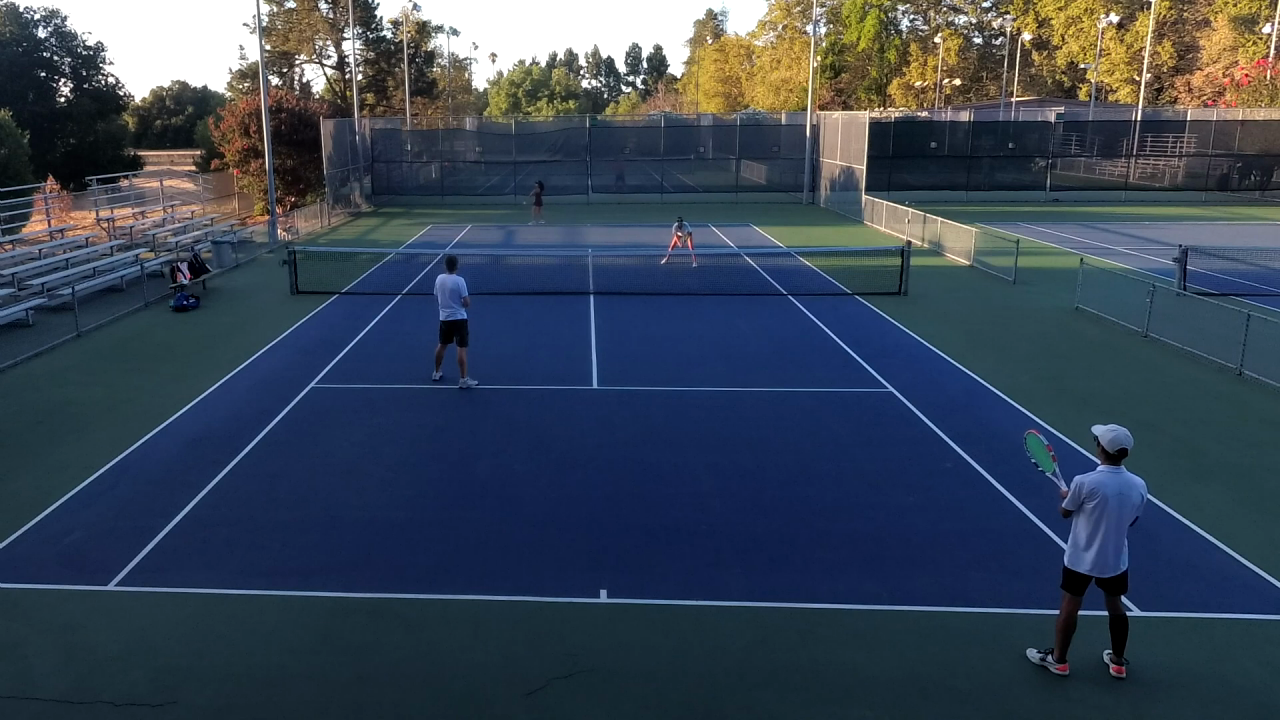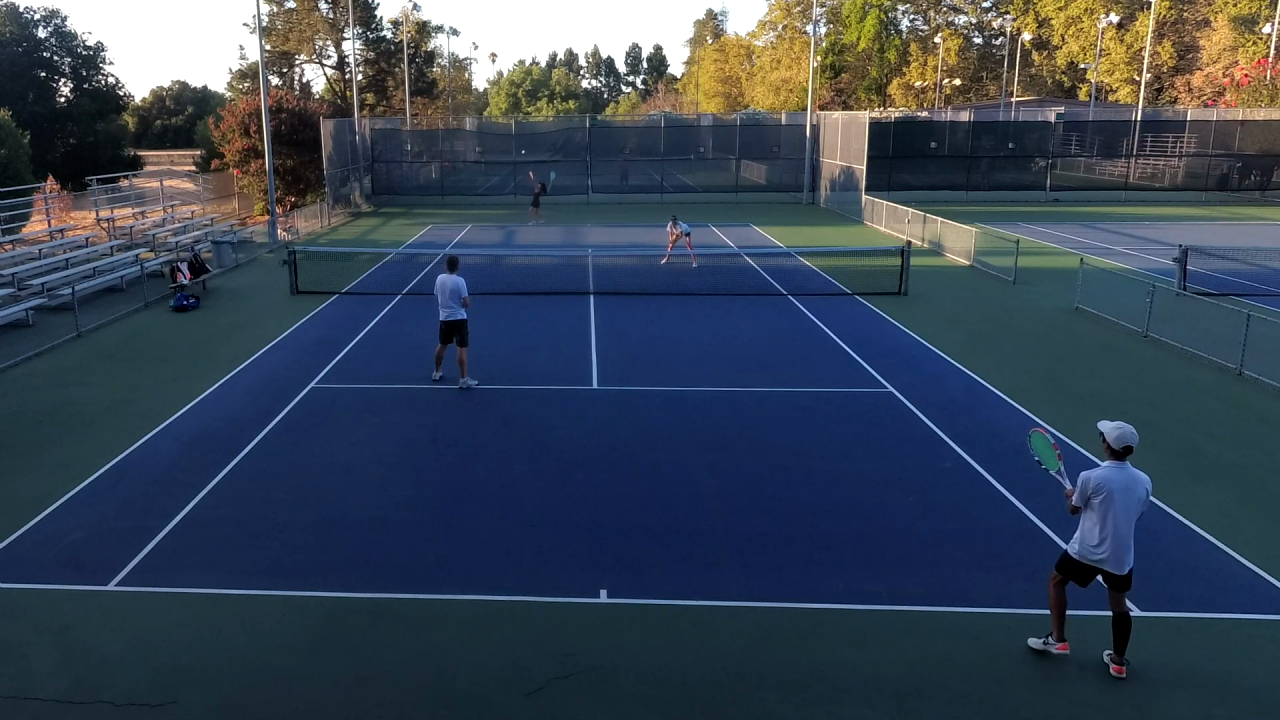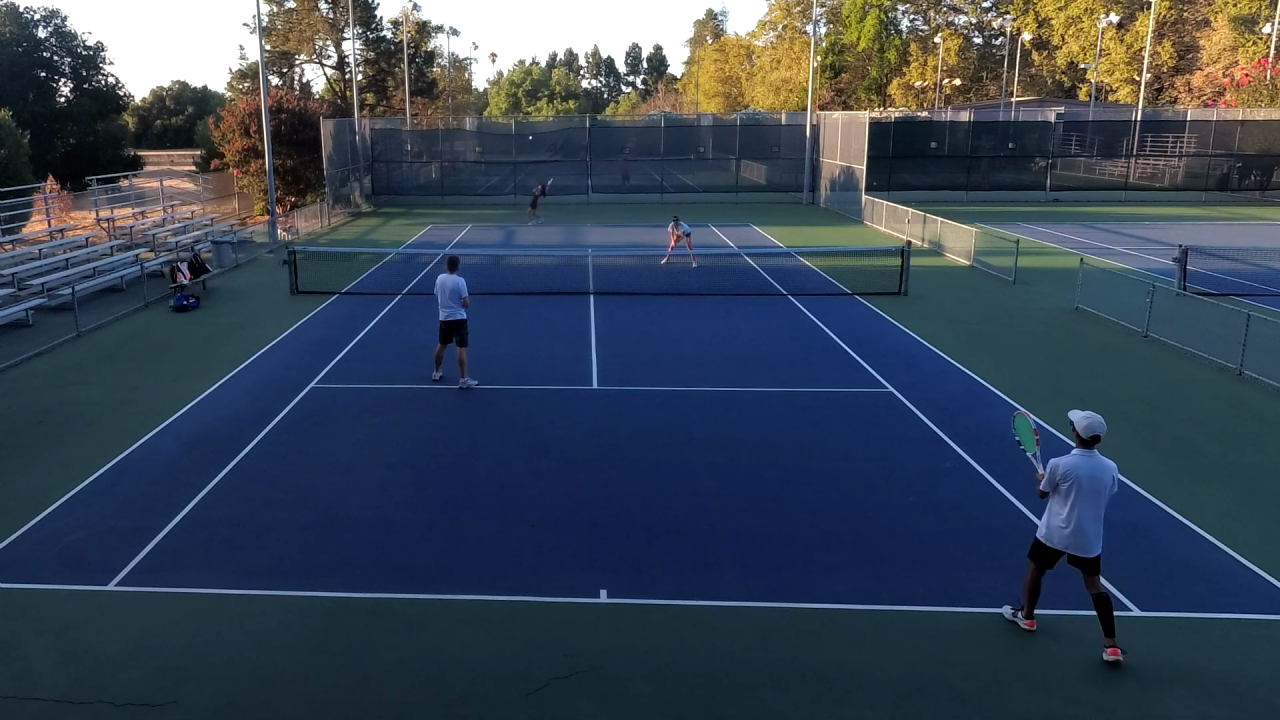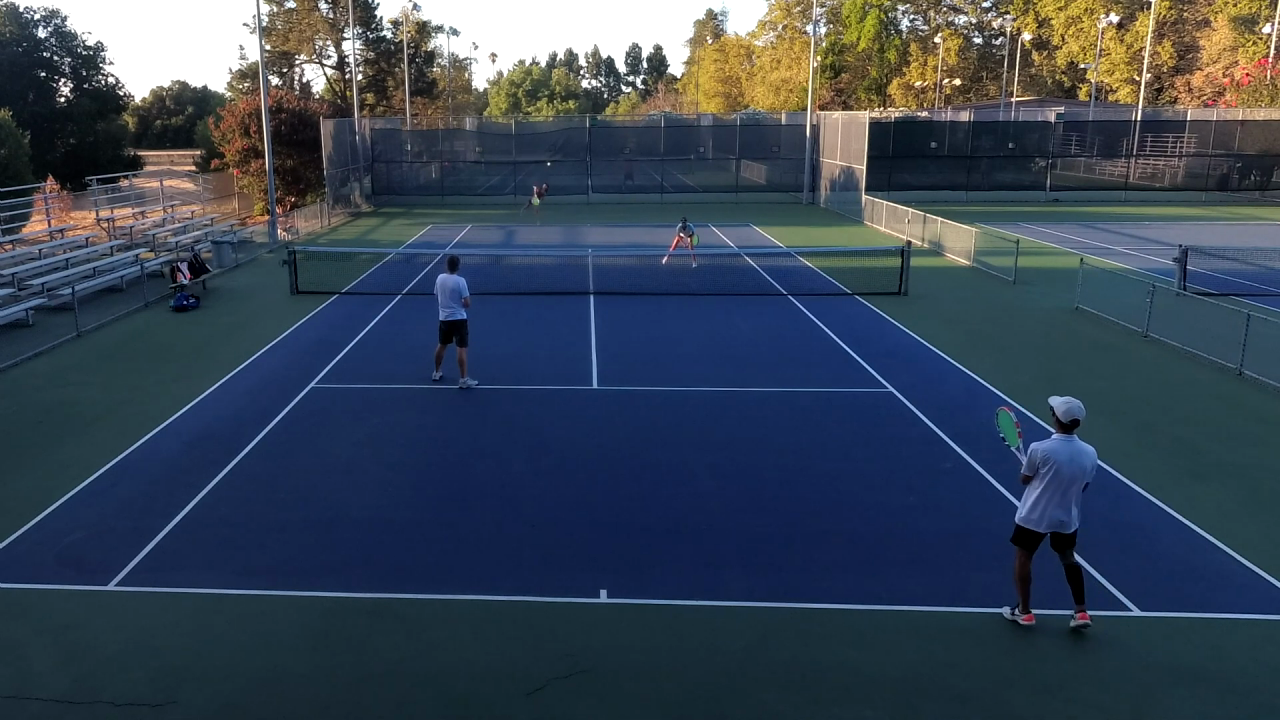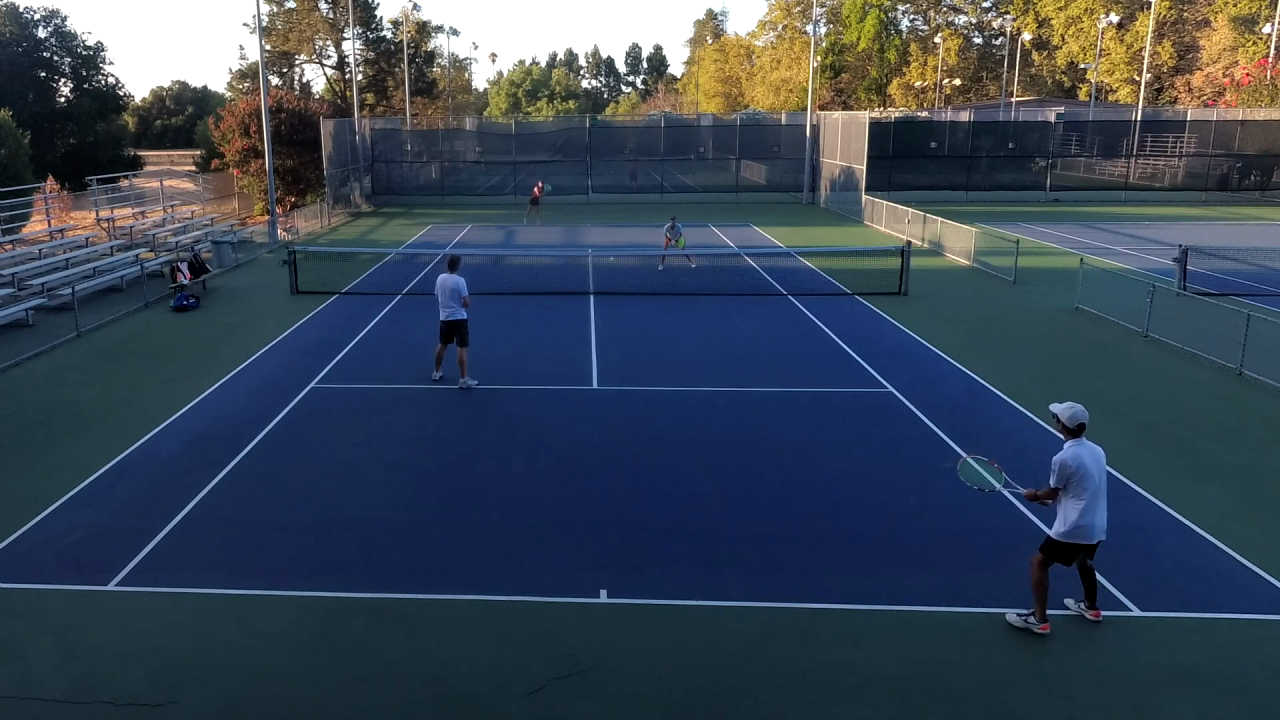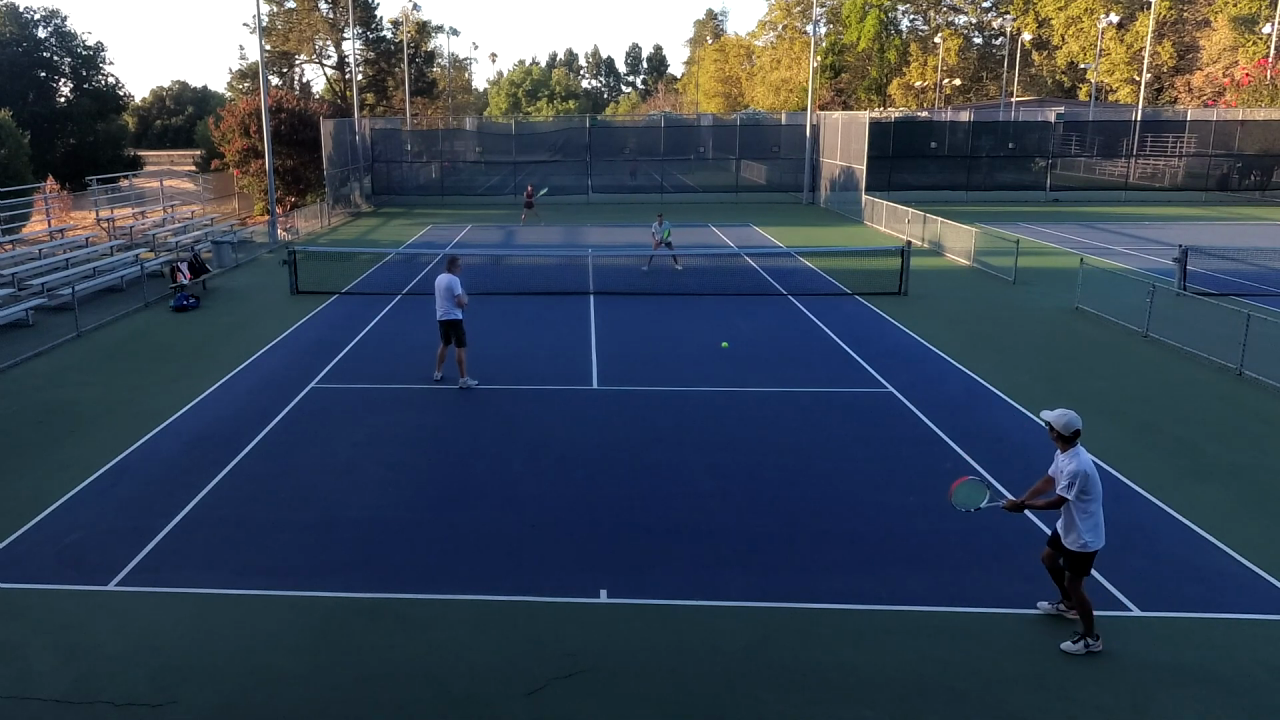
dt=0.4s
person 1, frame 1
left shoulder: (1085, 483)
right shoulder: (1139, 486)
left elbow: (1065, 512)
right elbow: (1131, 520)
left wrist: (1065, 496)
left hip: (1082, 557)
right hip: (1116, 558)
left knee: (1070, 606)
right knee: (1115, 606)
left ankle: (1059, 659)
right ankle: (1118, 661)
person 1, frame 2
left shoulder: (1091, 477)
right shoulder: (1144, 481)
left elbow: (1074, 509)
right elbow: (1137, 514)
left wrist: (1071, 495)
left hip: (1087, 550)
right hip: (1122, 554)
left knee: (1056, 581)
right knee: (1119, 603)
left ankle: (1058, 639)
right ankle: (1118, 661)
person 1, frame 3
left shoulder: (1060, 464)
right shoulder: (1111, 469)
left elbow: (1043, 493)
left wrist: (1042, 479)
left hip: (1055, 534)
right hip: (1090, 538)
left knee: (1035, 570)
right knee: (1095, 585)
left ankle: (1027, 616)
right ankle: (1111, 646)
person 1, frame 4
left shoulder: (1039, 449)
right shoulder: (1090, 454)
left elbow: (1025, 480)
right elbow: (1083, 487)
left wrist: (1037, 474)
left hip: (1033, 516)
right hip: (1067, 519)
left knee: (1023, 558)
right knee: (1068, 559)
left ankle: (1025, 611)
right ankle: (1080, 612)
person 1, frame 5
left shoulder: (1063, 459)
right shoulder: (1098, 452)
left elbow: (1052, 493)
left wrist: (1034, 495)
right wrist: (1057, 497)
left hip: (1072, 528)
right hip: (1096, 526)
left knee: (1039, 564)
right knee: (1084, 561)
left ankle: (1039, 618)
right ankle: (1091, 607)
person 1, frame 6
left shoulder: (1076, 467)
right shoulder: (1065, 454)
left elbow: (1056, 502)
right elbow: (1048, 481)
left wrist: (1021, 505)
right wrist: (1023, 500)
left hip: (1082, 536)
right hip: (1069, 527)
left knee: (1073, 585)
right knee: (1048, 558)
left ankle: (1090, 637)
right ankle: (1068, 605)
